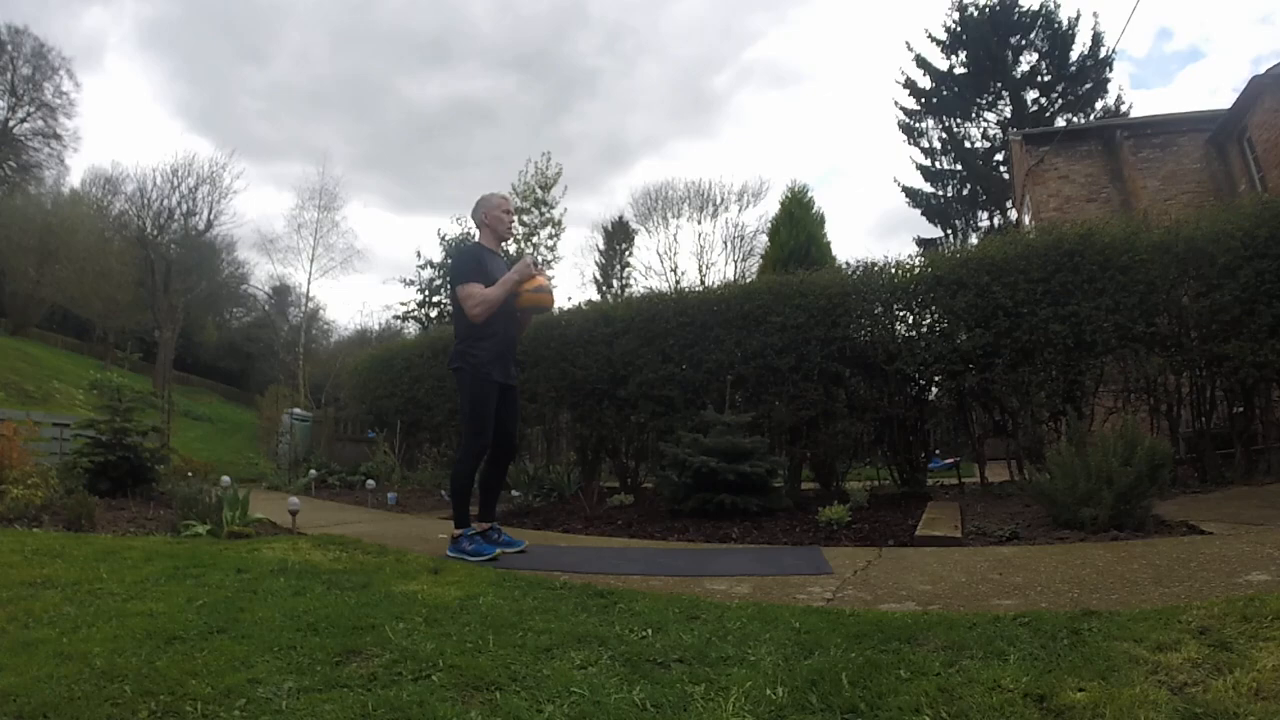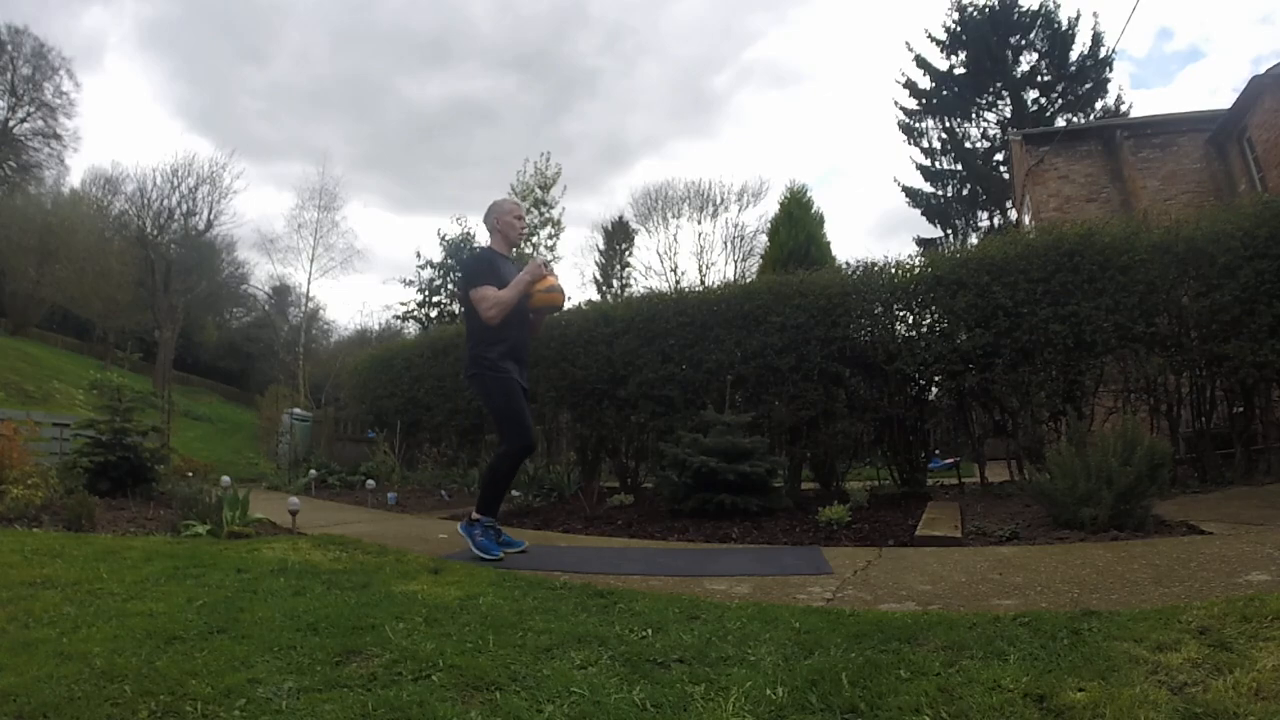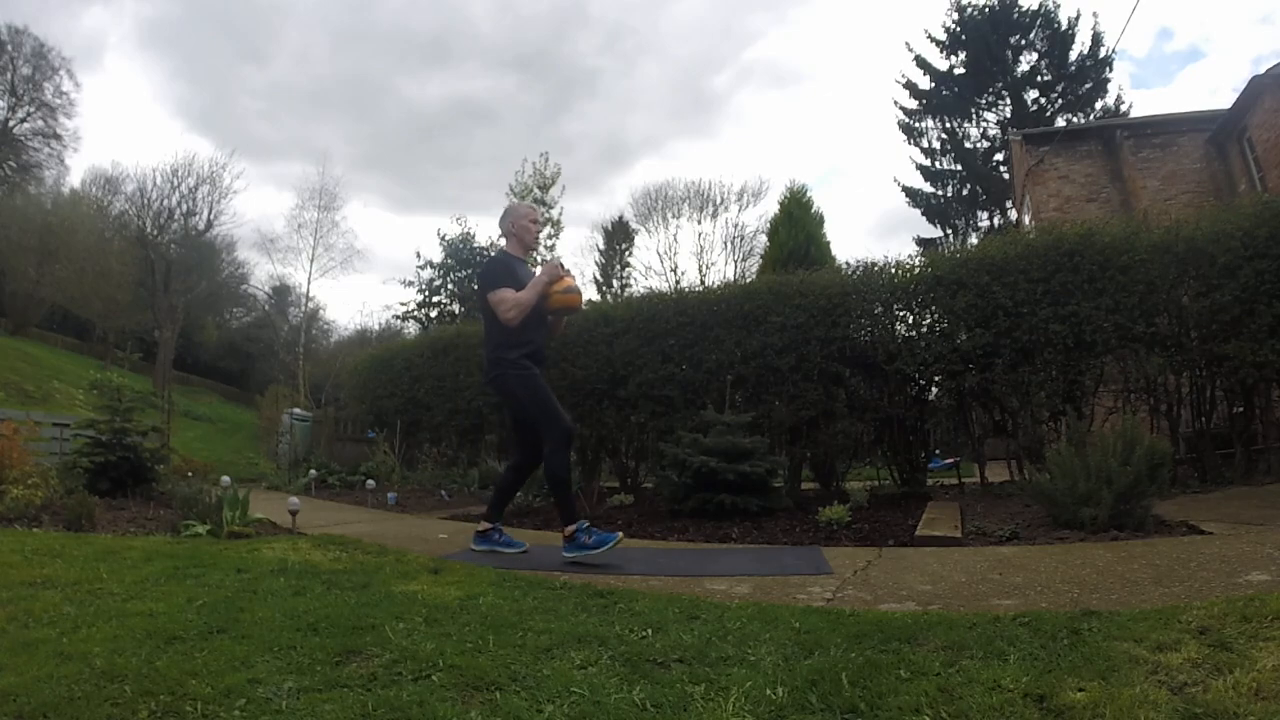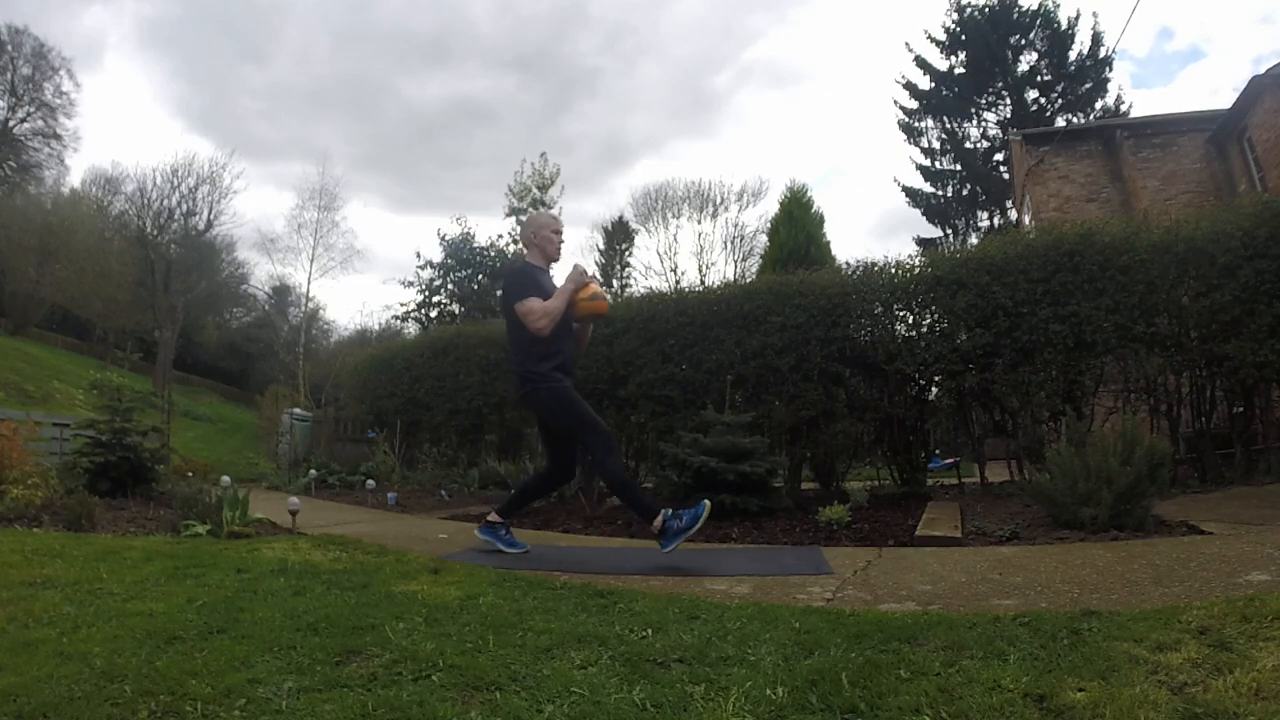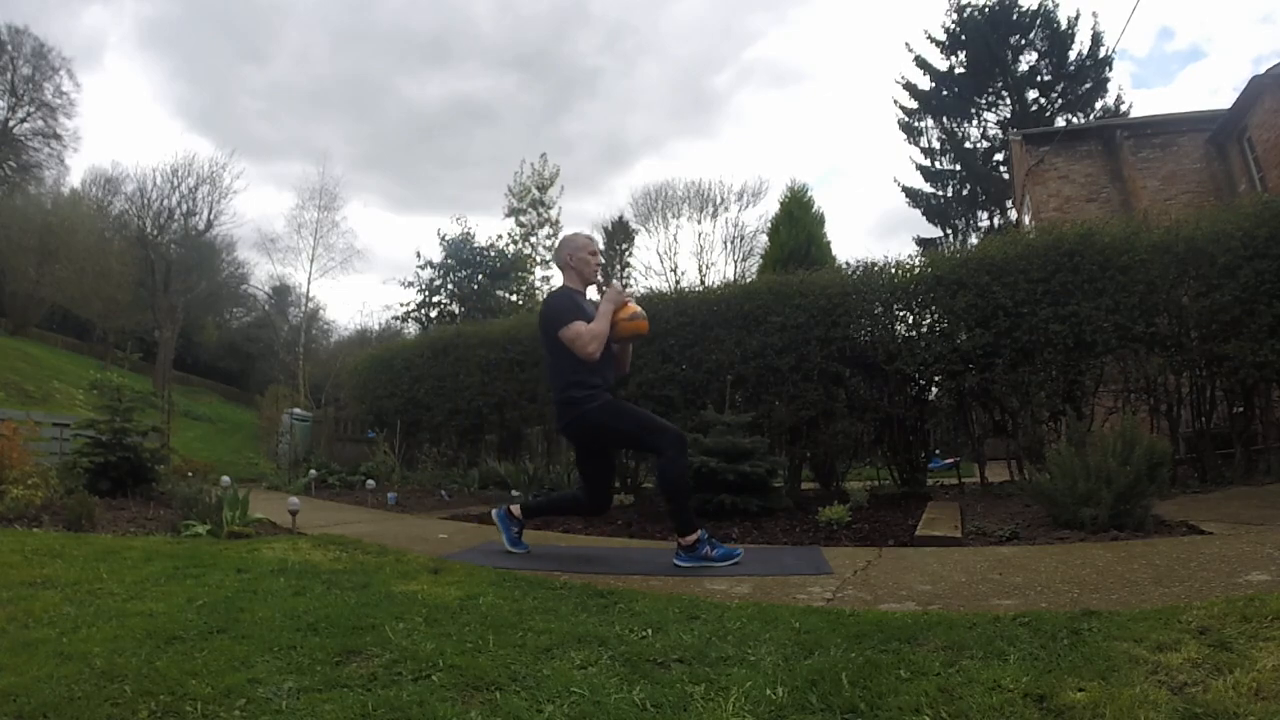
dt=0.2s
person 1, frame 1
left shoulder: (503, 264)
right shoulder: (468, 258)
left elbow: (514, 323)
right elbow: (476, 308)
right wrist: (514, 277)
left hip: (503, 368)
right hip: (477, 365)
left knee: (505, 446)
right knee: (476, 445)
left ankle: (485, 527)
right ankle: (461, 533)
person 1, frame 2
left shoulder: (513, 268)
right shoulder: (480, 262)
left elbow: (528, 329)
right elbow: (491, 311)
right wrist: (526, 278)
left hip: (513, 370)
right hip: (491, 366)
left knee: (515, 446)
right knee: (521, 441)
left ankle: (489, 526)
right ankle: (477, 518)
person 1, frame 3
left shoulder: (527, 273)
right shoulder: (496, 267)
left elbow: (548, 331)
right elbow: (510, 314)
right wrist: (543, 280)
left hip: (528, 371)
right hip: (512, 369)
left knee: (529, 453)
right knee: (560, 433)
left ankle: (487, 528)
right ankle: (572, 531)
person 1, frame 4
left shoulder: (545, 283)
right shoulder: (520, 278)
left elbow: (575, 343)
right elbow: (540, 323)
right wrist: (569, 287)
left hip: (552, 384)
right hip: (541, 382)
left knee: (561, 467)
right knee: (601, 442)
left ankle: (495, 522)
right ankle: (663, 524)
person 1, frame 5
left shoulder: (584, 305)
right shoulder: (559, 303)
left elbow: (621, 365)
right elbow: (590, 348)
right wrist: (608, 305)
left hip: (593, 407)
right hip: (584, 406)
left knee: (596, 499)
right knee: (671, 441)
left ankle: (514, 514)
right ankle: (690, 543)
